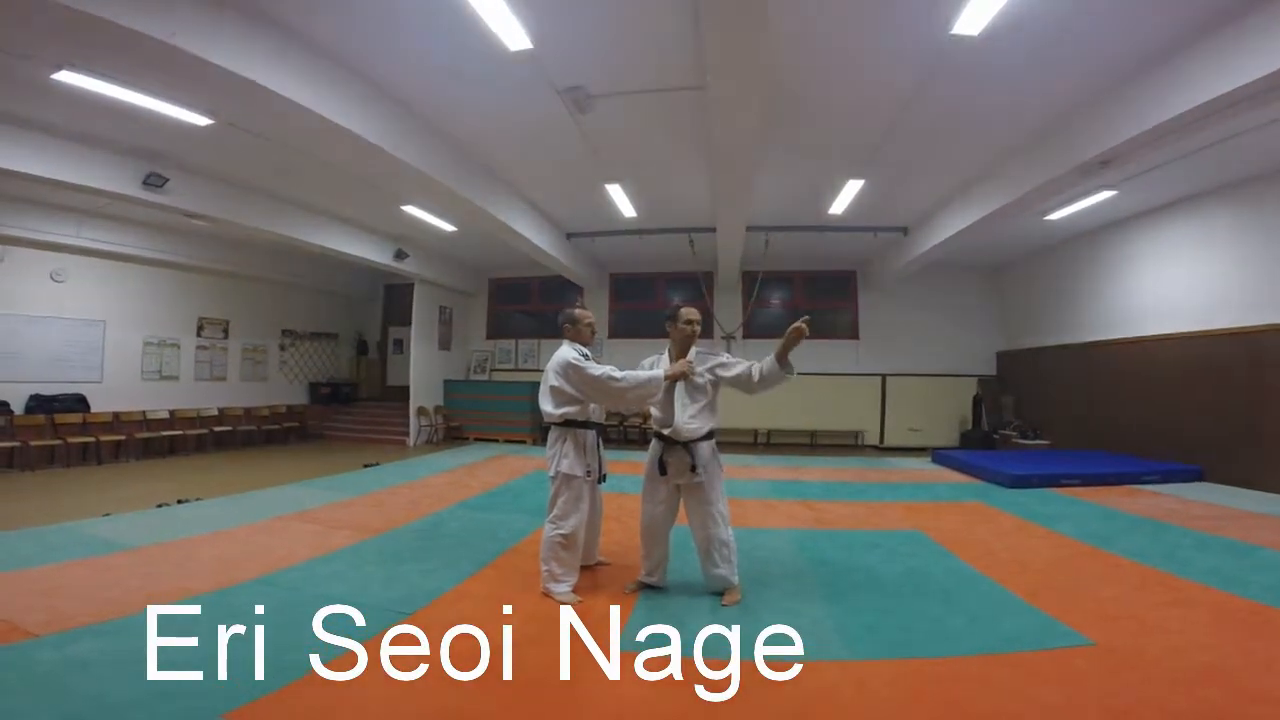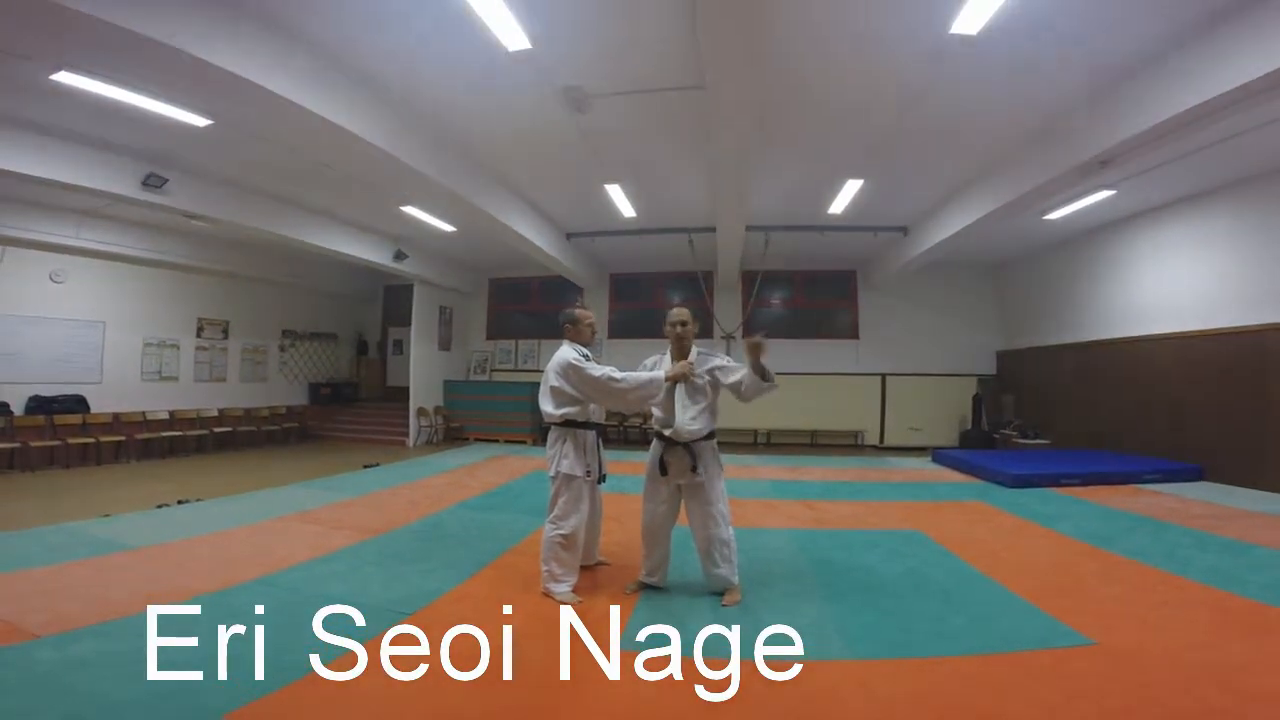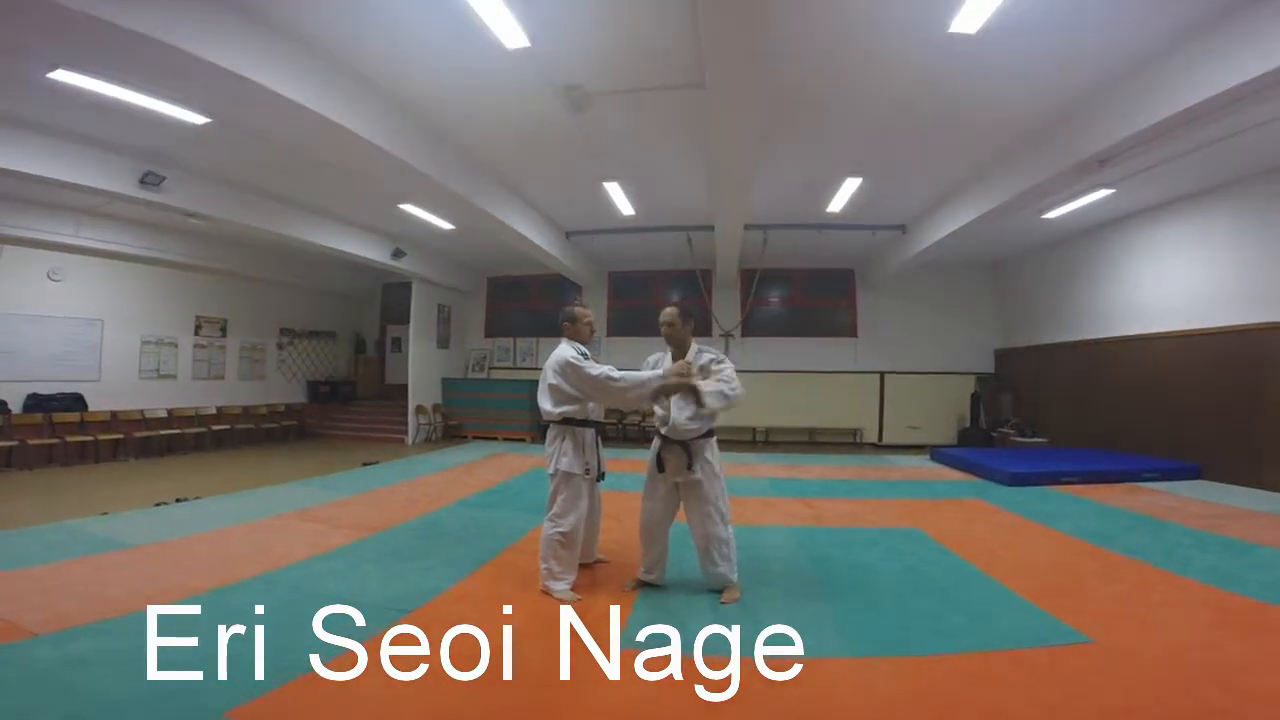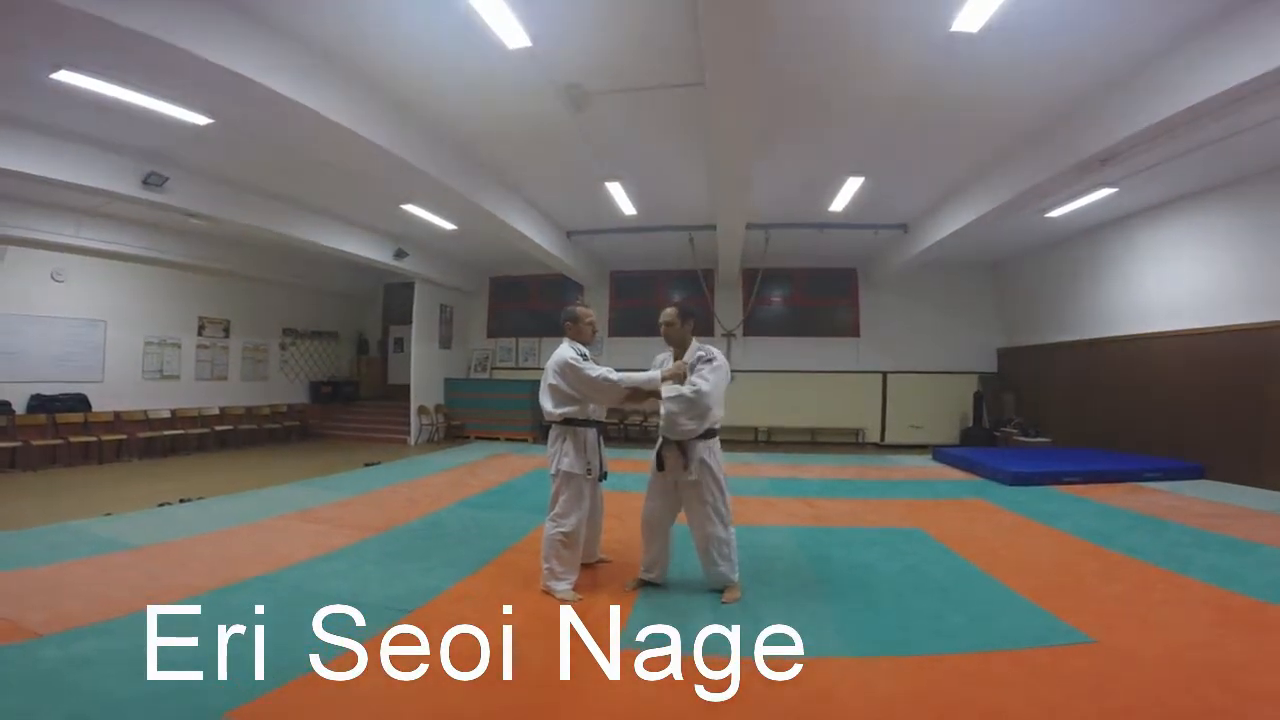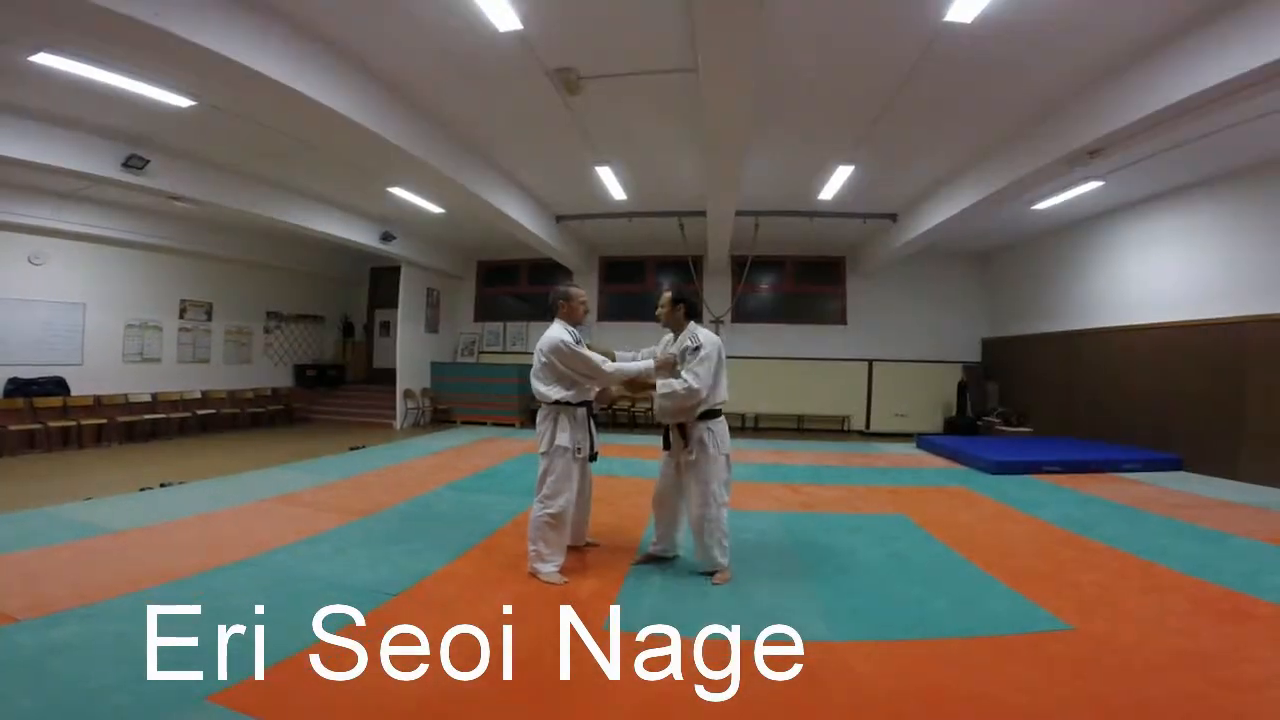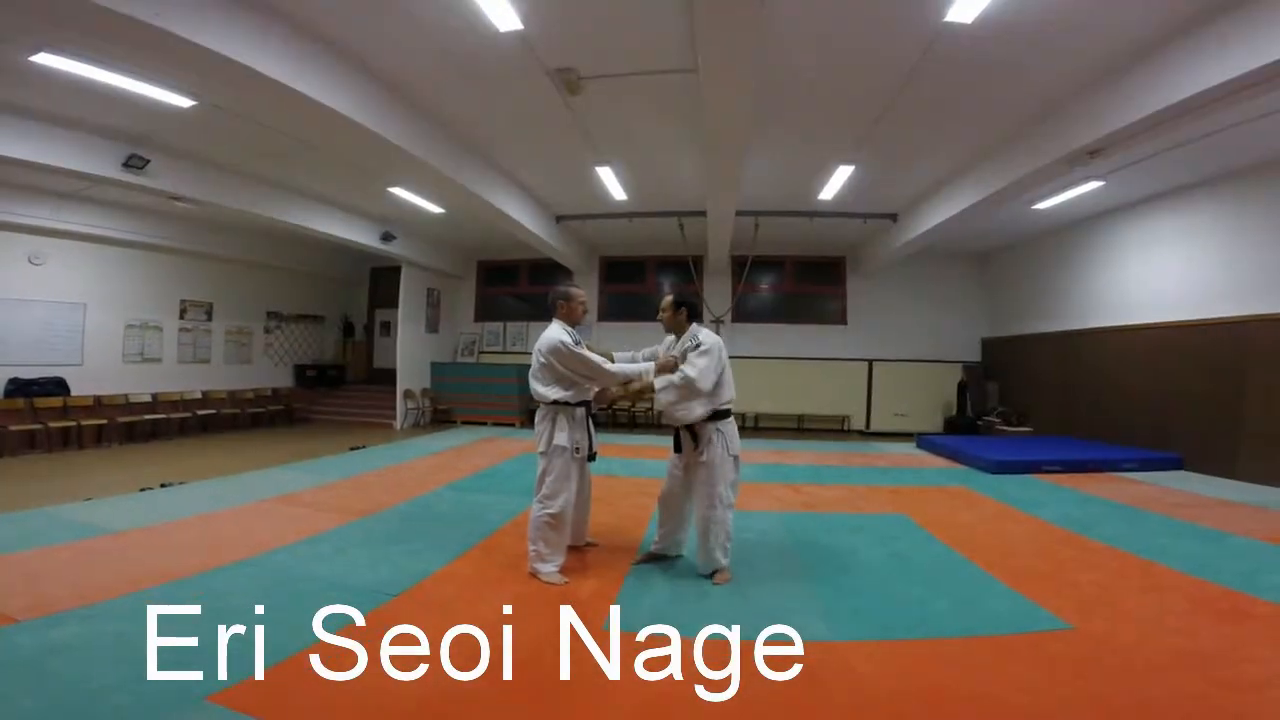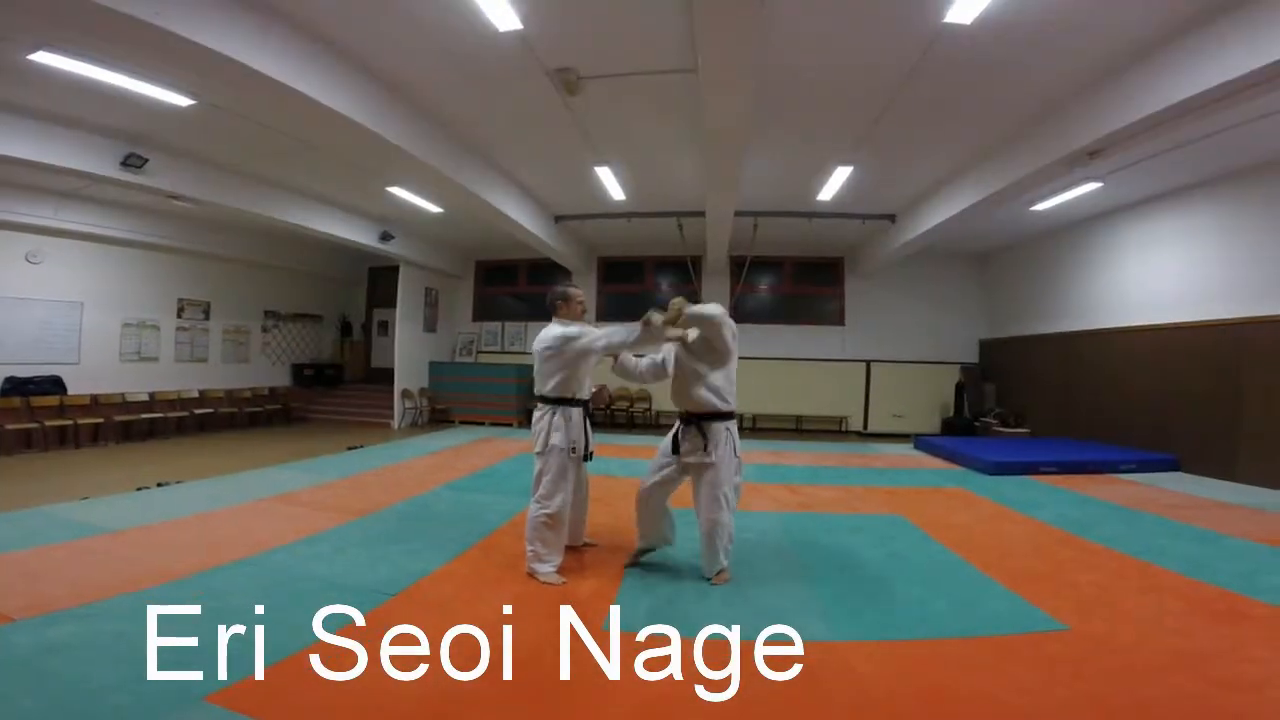
dt=0.2s
person 1, frame 1
left shoulder: (577, 357)
right shoulder: (568, 360)
left elbow: (601, 390)
right elbow: (615, 382)
right wrist: (666, 374)
left hip: (584, 440)
right hip: (571, 444)
left knee: (589, 506)
right knee: (567, 514)
left ankle: (585, 556)
right ankle: (556, 582)
person 1, frame 2
left shoulder: (577, 358)
right shoulder: (568, 360)
left elbow: (602, 391)
right elbow: (615, 383)
right wrist: (667, 375)
left hip: (583, 441)
right hip: (570, 444)
left knee: (589, 506)
right knee: (566, 514)
left ankle: (585, 556)
right ankle: (556, 582)
person 1, frame 3
left shoulder: (576, 355)
right shoulder: (566, 358)
left elbow: (599, 390)
right elbow: (613, 382)
right wrist: (664, 376)
left hip: (582, 438)
right hip: (569, 441)
left knee: (588, 504)
right knee: (565, 512)
left ankle: (584, 554)
right ankle: (555, 580)
person 1, frame 4
left shoulder: (578, 356)
right shoulder: (567, 359)
left elbow: (599, 390)
right elbow: (611, 383)
right wrist: (663, 375)
left hip: (585, 438)
right hip: (571, 441)
left knee: (590, 504)
right knee: (567, 513)
left ankle: (587, 554)
right ankle: (556, 580)
person 1, frame 5
left shoulder: (568, 336)
right shoulder: (558, 340)
right elbow: (601, 370)
left wrist: (596, 390)
right wrist: (654, 364)
left hip: (575, 420)
right hip: (560, 424)
left knee: (579, 486)
right knee: (555, 494)
left ankle: (575, 537)
right ankle: (543, 562)
person 1, frame 6
left shoulder: (567, 336)
right shoulder: (556, 341)
right elbow: (602, 370)
left wrist: (597, 391)
right wrist: (655, 368)
left hip: (574, 420)
right hip: (559, 423)
left knee: (578, 486)
right knee: (554, 494)
left ankle: (575, 537)
right ankle: (543, 563)
person 1, frame 7
left shoulder: (567, 336)
right shoulder: (557, 337)
right elbow: (604, 339)
left wrist: (591, 390)
right wrist: (648, 329)
left hip: (572, 418)
right hip: (557, 423)
left knee: (575, 486)
right knee: (552, 495)
left ankle: (572, 537)
right ankle: (541, 563)
person 2, frame 1
left shoulder: (712, 363)
right shoulder: (650, 365)
left elbow: (755, 377)
left wrist: (784, 348)
left hip: (699, 454)
right hip: (662, 452)
left knee: (711, 523)
right knee: (653, 521)
left ankle: (727, 582)
right ankle: (651, 576)
person 2, frame 2
left shoulder: (712, 363)
right shoulder: (652, 365)
left elbow: (751, 388)
left wrist: (755, 362)
left hip: (701, 454)
right hip: (663, 452)
left knee: (712, 523)
right knee: (654, 520)
left ankle: (727, 582)
right ankle: (652, 577)
person 2, frame 3
left shoulder: (711, 360)
right shoulder: (654, 362)
left elbow: (730, 393)
left wrist: (690, 388)
left hip: (699, 452)
right hip: (664, 449)
left knee: (711, 520)
right knee: (653, 518)
left ankle: (726, 579)
right ankle: (650, 574)
person 2, frame 4
left shoulder: (710, 358)
right shoulder: (662, 361)
left elbow: (699, 396)
right elbow: (652, 388)
left wrist: (653, 393)
left hip: (699, 451)
right hip: (669, 448)
left knee: (711, 521)
right knee: (655, 517)
left ankle: (728, 580)
right ankle: (652, 573)
person 2, frame 5
left shoulder: (705, 341)
right shoulder: (670, 342)
left elbow: (693, 388)
right elbow: (643, 359)
left wrist: (649, 385)
right wrist: (607, 354)
left hip: (705, 433)
right hip: (680, 432)
left knee: (707, 502)
right knee: (666, 496)
left ankle: (717, 563)
right ankle: (663, 548)
person 2, frame 6
left shoulder: (706, 342)
right shoulder: (672, 344)
left elbow: (691, 380)
right elbow: (642, 358)
left wrist: (648, 386)
right wrist: (605, 355)
left hip: (714, 433)
right hip: (689, 433)
left knee: (712, 503)
right knee: (673, 495)
left ankle: (718, 563)
right ankle: (666, 547)
person 2, frame 7
left shoulder: (715, 340)
right shoulder: (673, 348)
left elbow: (715, 316)
right elbow: (643, 371)
left wrist: (681, 316)
right wrist: (616, 356)
left hip: (716, 434)
right hip: (684, 431)
left knee: (715, 507)
right knee: (651, 490)
left ankle: (718, 565)
right ankle: (653, 540)
